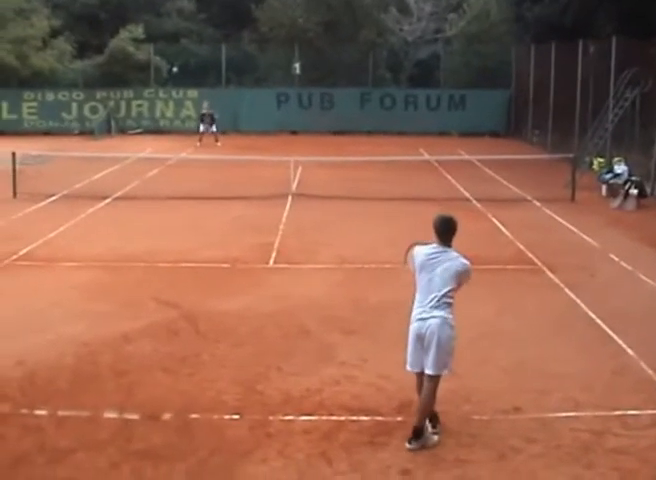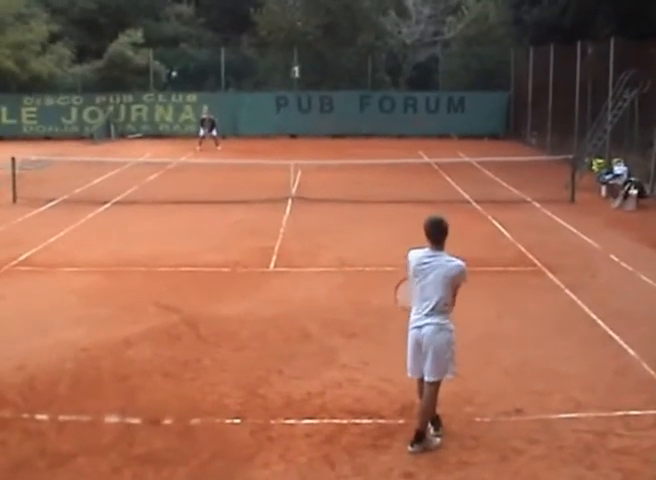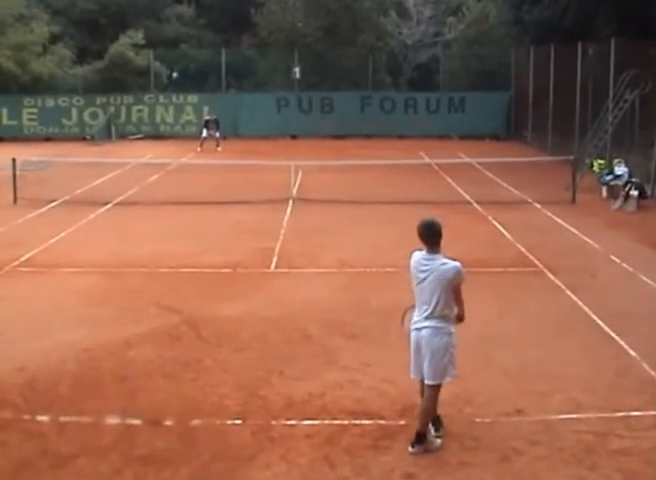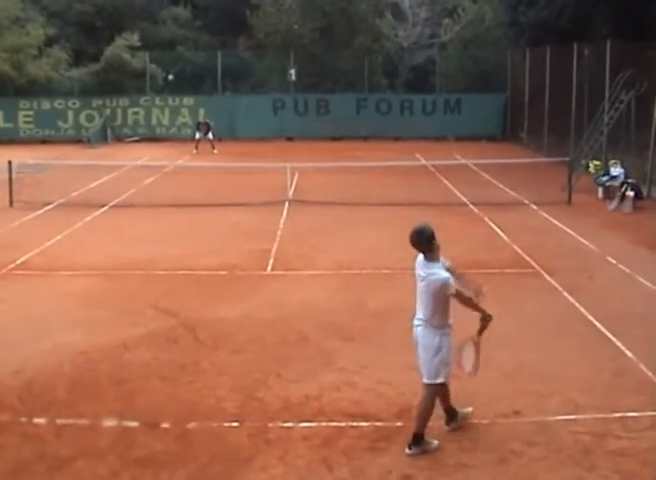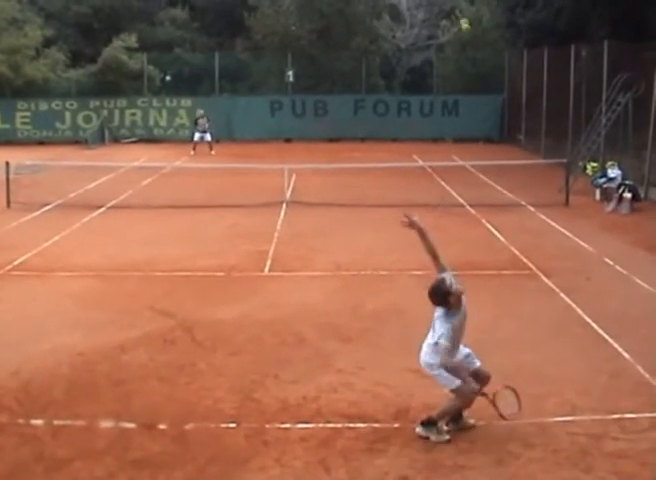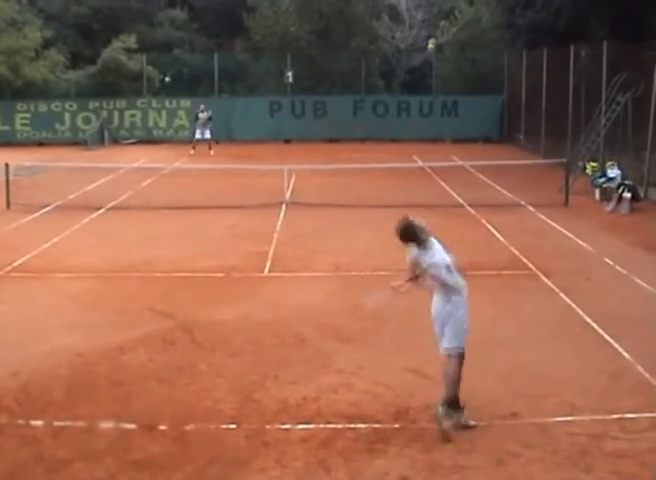
dt=0.5s
person 1, frame 1
left shoulder: (419, 253)
right shoulder: (462, 265)
left hip: (418, 320)
right hip: (440, 323)
left knee: (421, 377)
right knee: (430, 380)
left ankle: (431, 417)
right ankle: (417, 435)
person 1, frame 2
left shoulder: (413, 257)
right shoulder: (457, 267)
right elbow: (452, 297)
left hip: (416, 326)
right hip: (439, 329)
left knee: (423, 381)
right knee: (431, 385)
left ankle: (433, 420)
right ankle: (419, 439)
person 1, frame 3
left shoulder: (415, 259)
right shoulder: (453, 269)
right elbow: (457, 295)
right wrist: (460, 312)
left hip: (418, 328)
right hip: (439, 332)
left knee: (425, 383)
right knee: (432, 387)
left ankle: (434, 420)
right ankle: (420, 440)
person 1, frame 4
left shoulder: (423, 259)
right shoulder: (439, 278)
right elbow: (463, 298)
left wrist: (461, 277)
right wrist: (484, 314)
left hip: (426, 328)
right hip: (433, 333)
left knee: (440, 377)
right knee: (432, 387)
left ankle: (452, 415)
right ankle: (416, 442)
person 1, frame 5
left shoulder: (449, 285)
right shoulder: (446, 324)
left elbow: (434, 256)
right elbow: (446, 362)
left wrist: (419, 229)
right wrist: (470, 385)
left hip: (454, 352)
right hip: (436, 360)
left knee: (484, 377)
right knee: (467, 395)
left ankle: (455, 419)
right ankle: (427, 425)
person 1, frame 6
left shoulder: (417, 254)
right shoulder: (430, 256)
left hip: (447, 305)
right hip: (452, 306)
left knee: (454, 357)
right knee: (455, 358)
left ankle: (453, 408)
right ankle: (447, 409)
